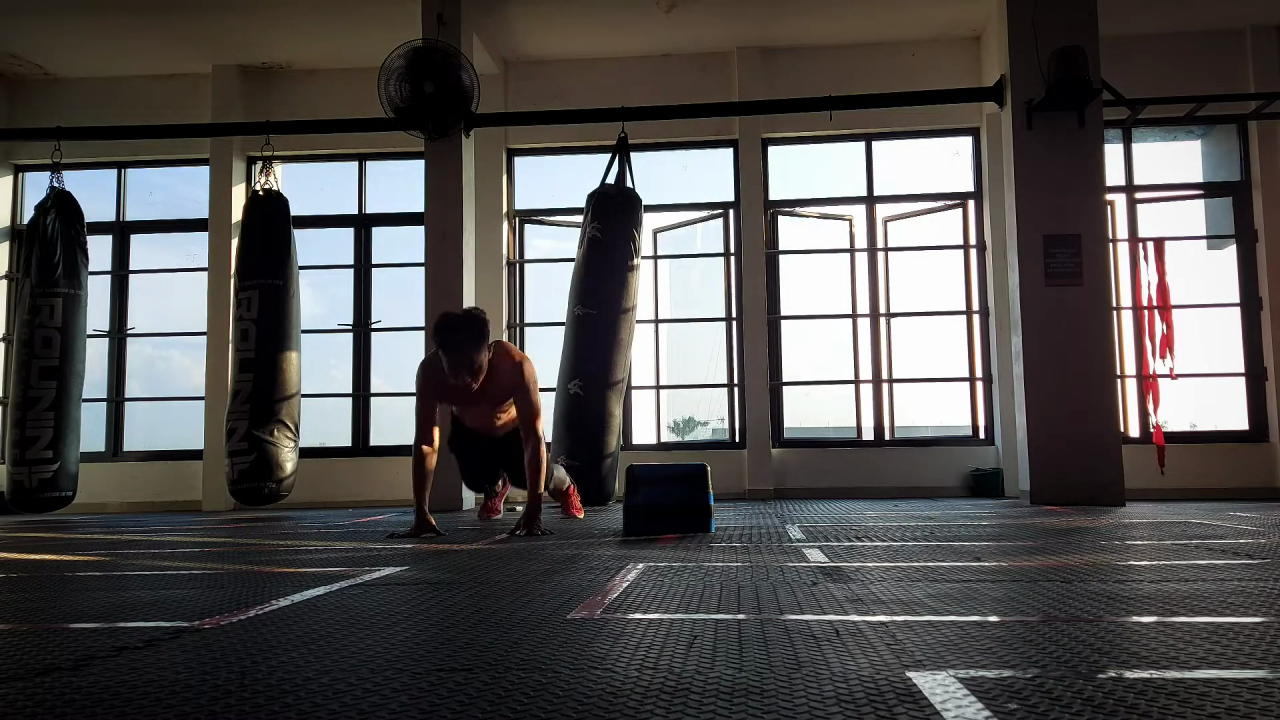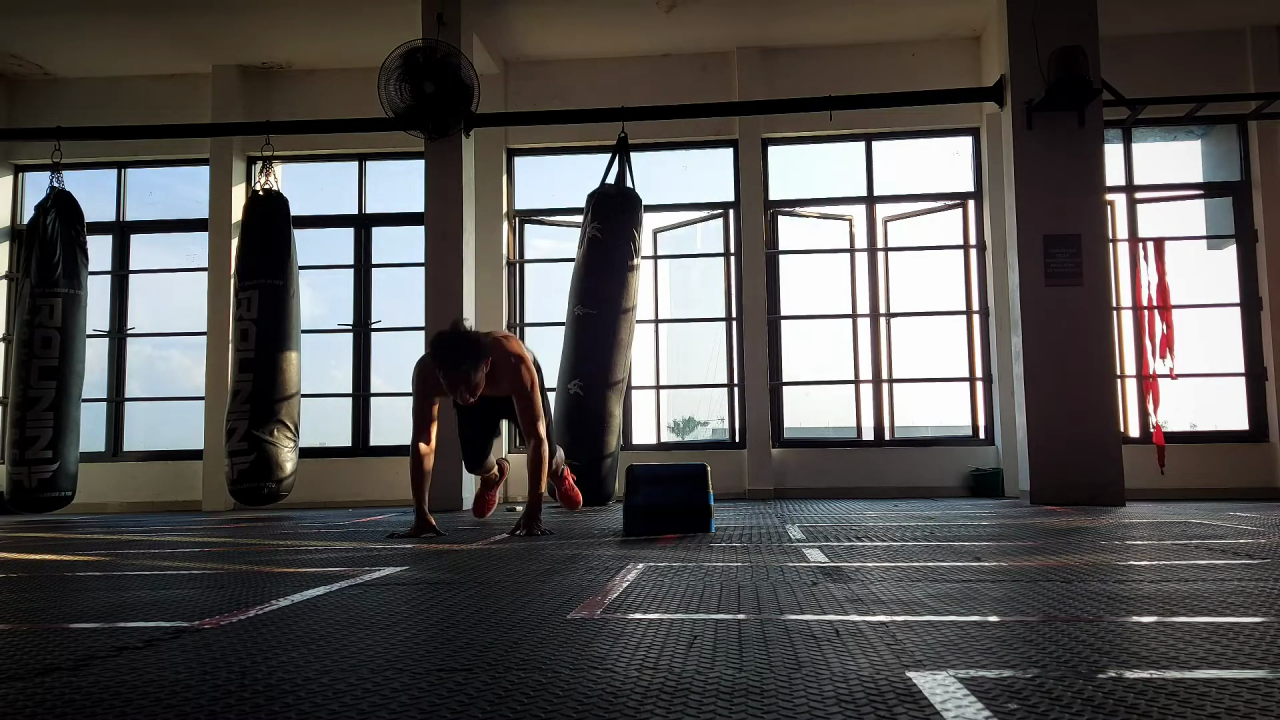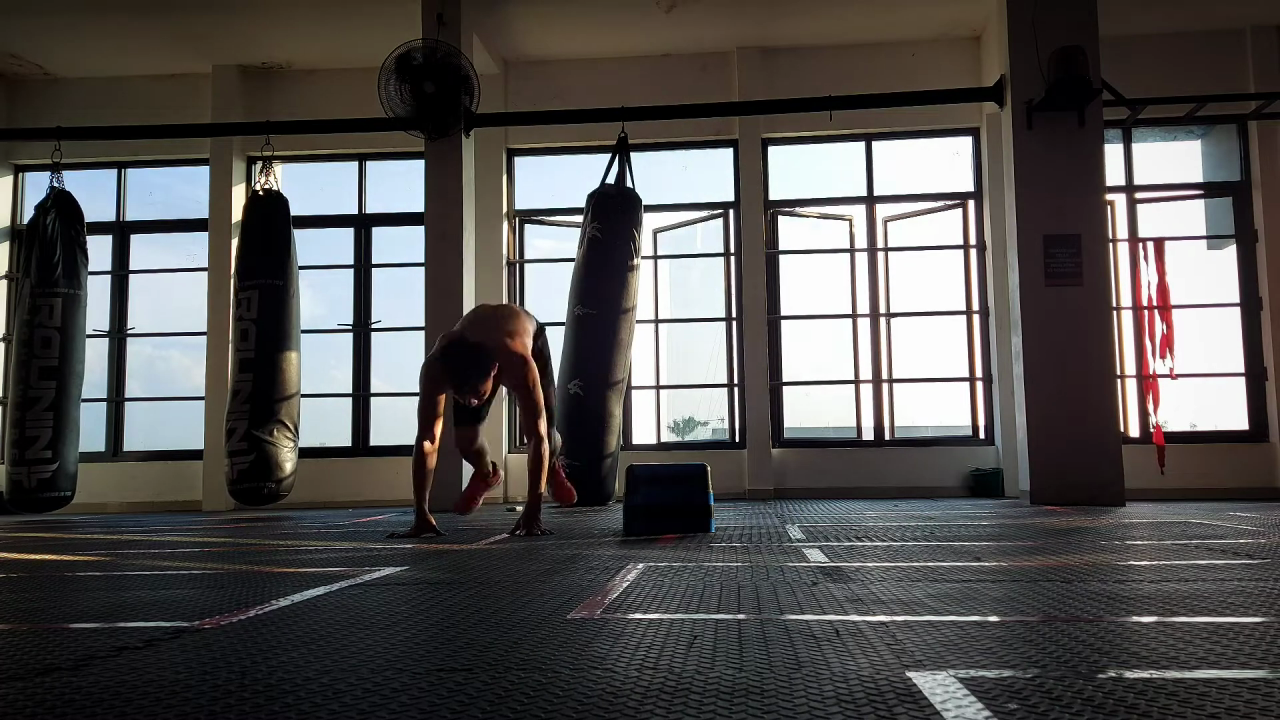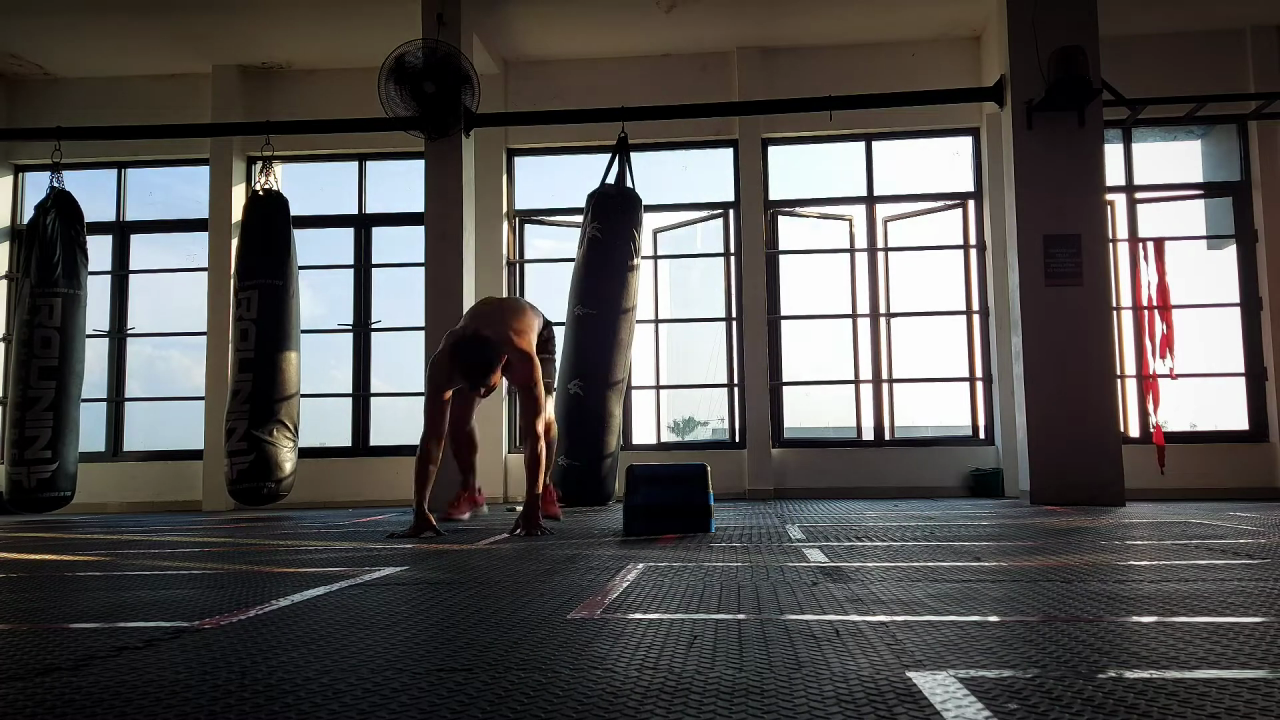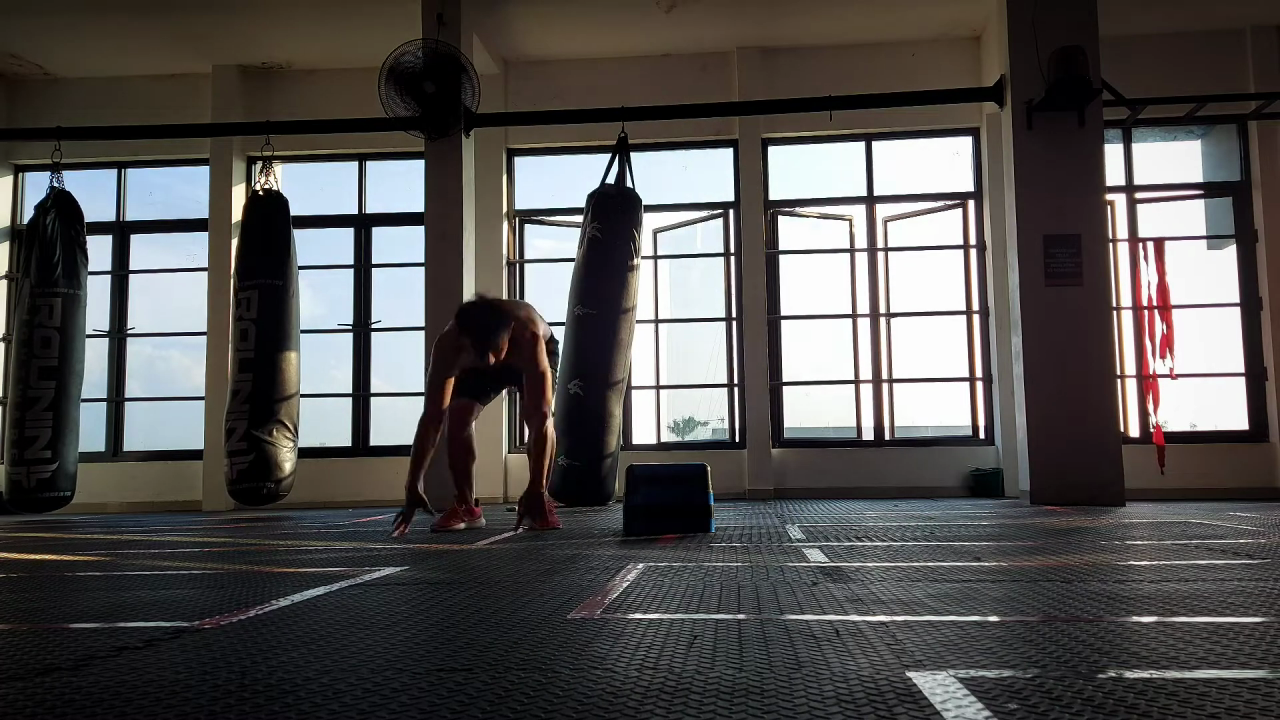
dt=0.1s
person 1, frame 1
left shoulder: (516, 366)
right shoulder: (431, 371)
left elbow: (534, 439)
right elbow: (425, 443)
left wrist: (533, 513)
right wrist: (422, 514)
left ankle: (564, 486)
right ankle: (496, 487)
person 1, frame 2
left shoulder: (515, 364)
right shoulder: (427, 371)
left elbow: (537, 439)
right elbow: (422, 442)
left wrist: (533, 513)
right wrist: (421, 515)
left hip: (511, 390)
left knee: (547, 455)
right knee: (475, 464)
left ankle: (560, 473)
right ankle: (494, 475)
person 1, frame 3
left shoulder: (520, 363)
right shoulder: (435, 368)
left elbow: (538, 436)
right elbow: (426, 440)
left wrist: (532, 511)
right wrist: (421, 515)
left knee: (542, 429)
right knee: (464, 438)
left ankle: (554, 469)
right ankle: (486, 472)
person 1, frame 4
left shoulder: (523, 360)
right shoulder: (444, 362)
left elbow: (534, 435)
right elbow: (433, 436)
left wrist: (531, 510)
right wrist: (420, 511)
left hip: (535, 331)
left knee: (543, 417)
right knee: (458, 416)
left ankle: (544, 487)
right ankle: (469, 491)
person 1, frame 5
left shoulder: (528, 339)
right shoulder: (449, 343)
left elbow: (542, 414)
right elbow: (432, 416)
left wrist: (537, 489)
right wrist: (413, 488)
left hip: (541, 343)
left knee: (542, 420)
right knee: (457, 419)
left ankle: (540, 500)
right ankle: (466, 506)
